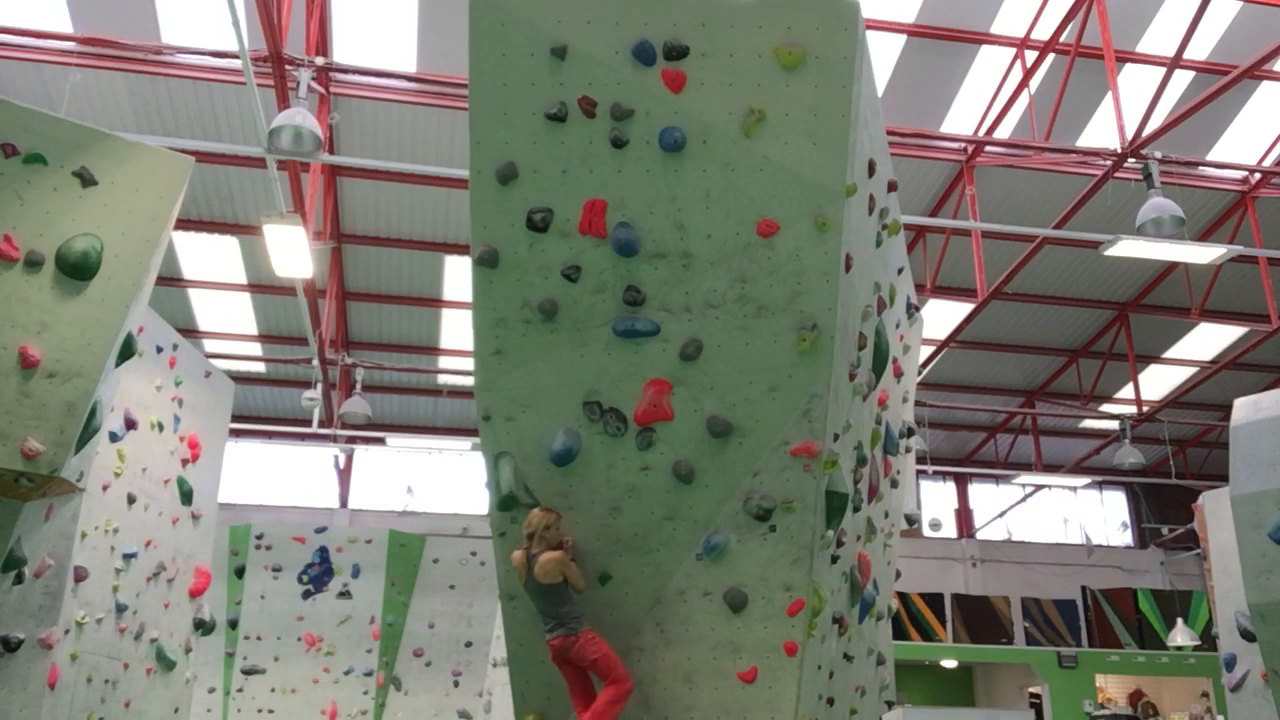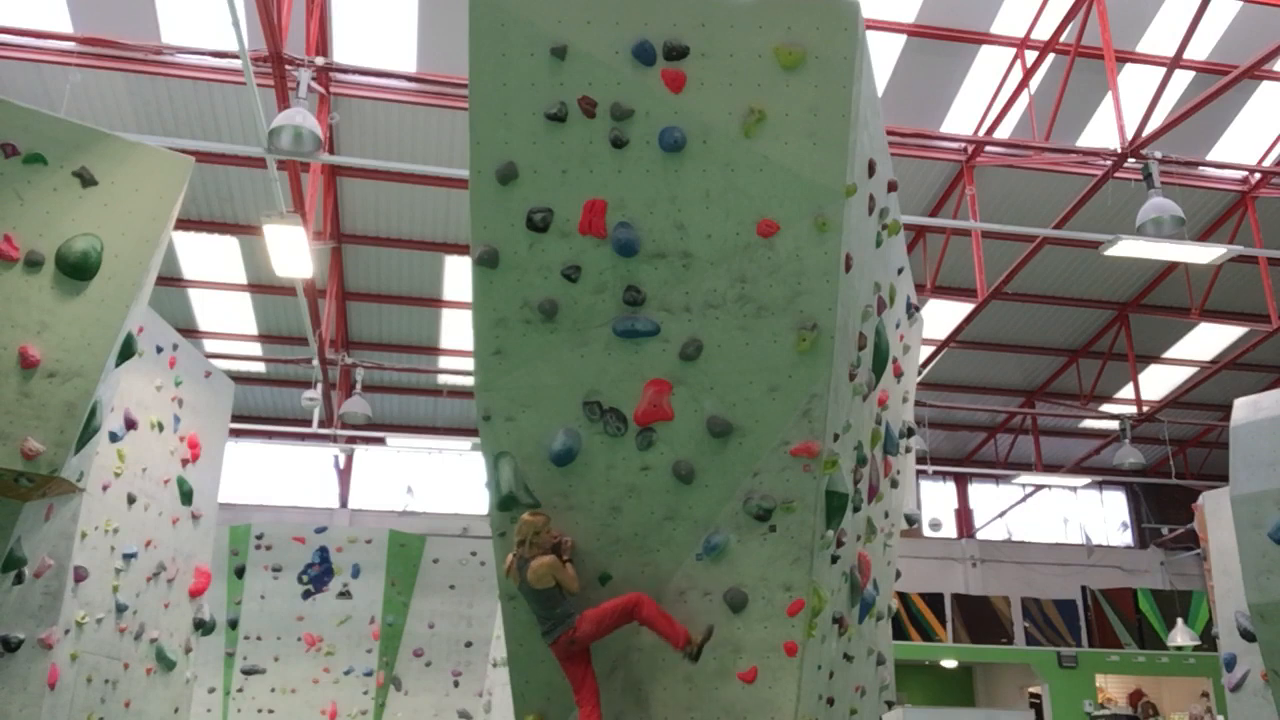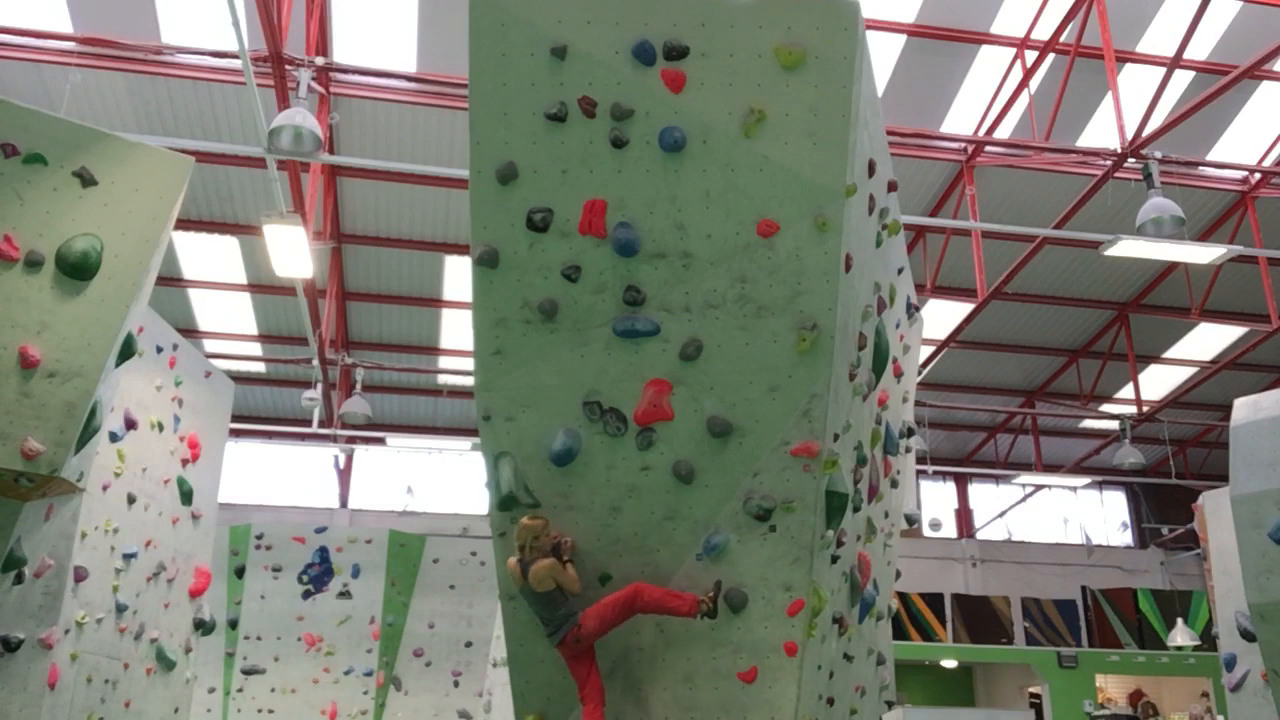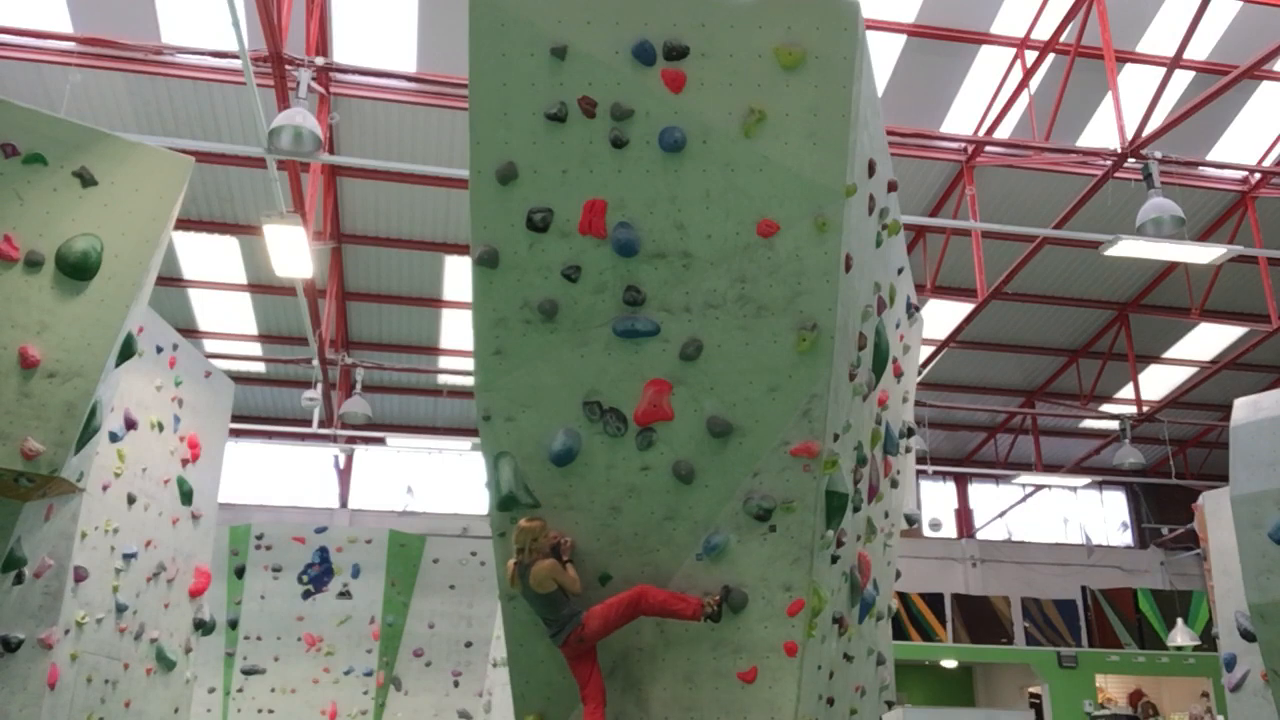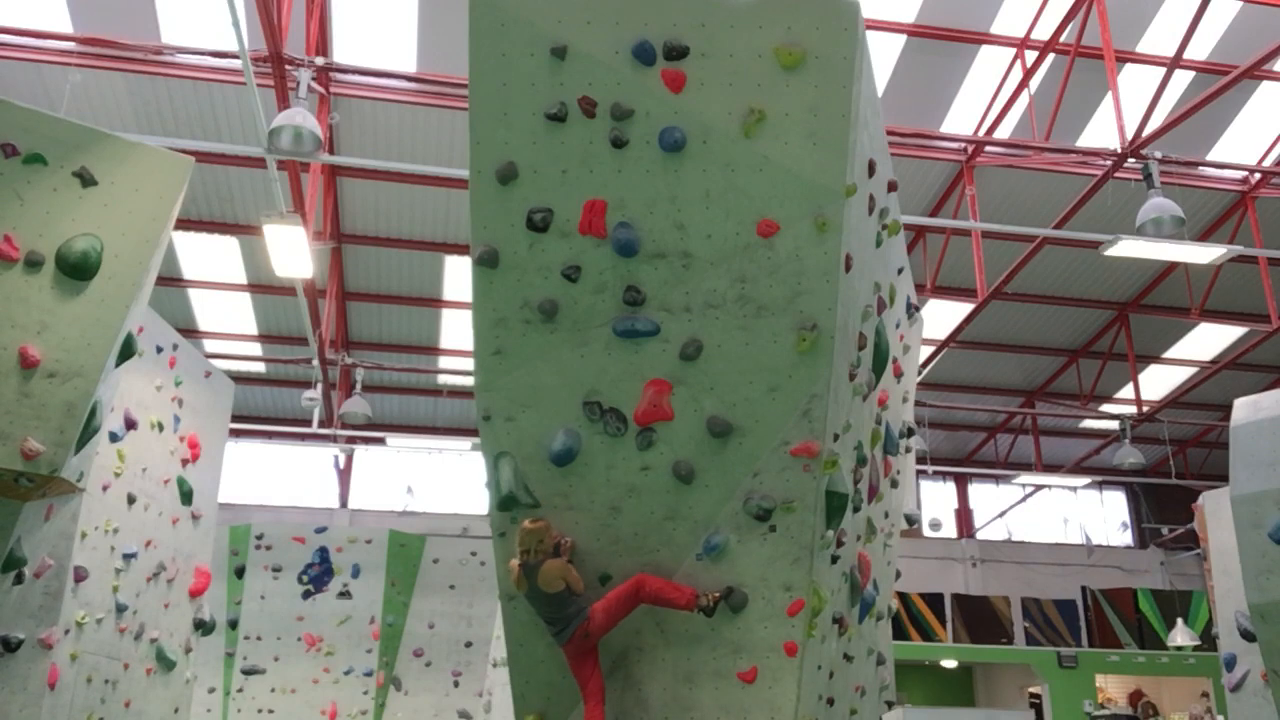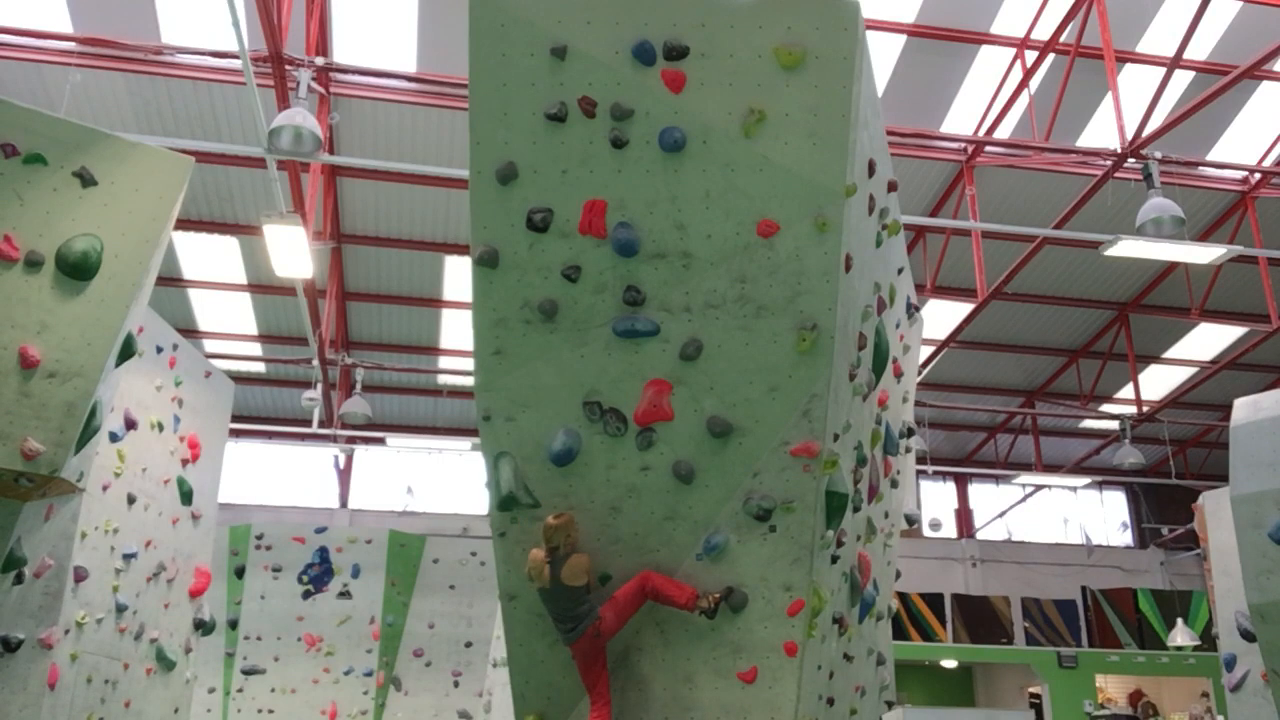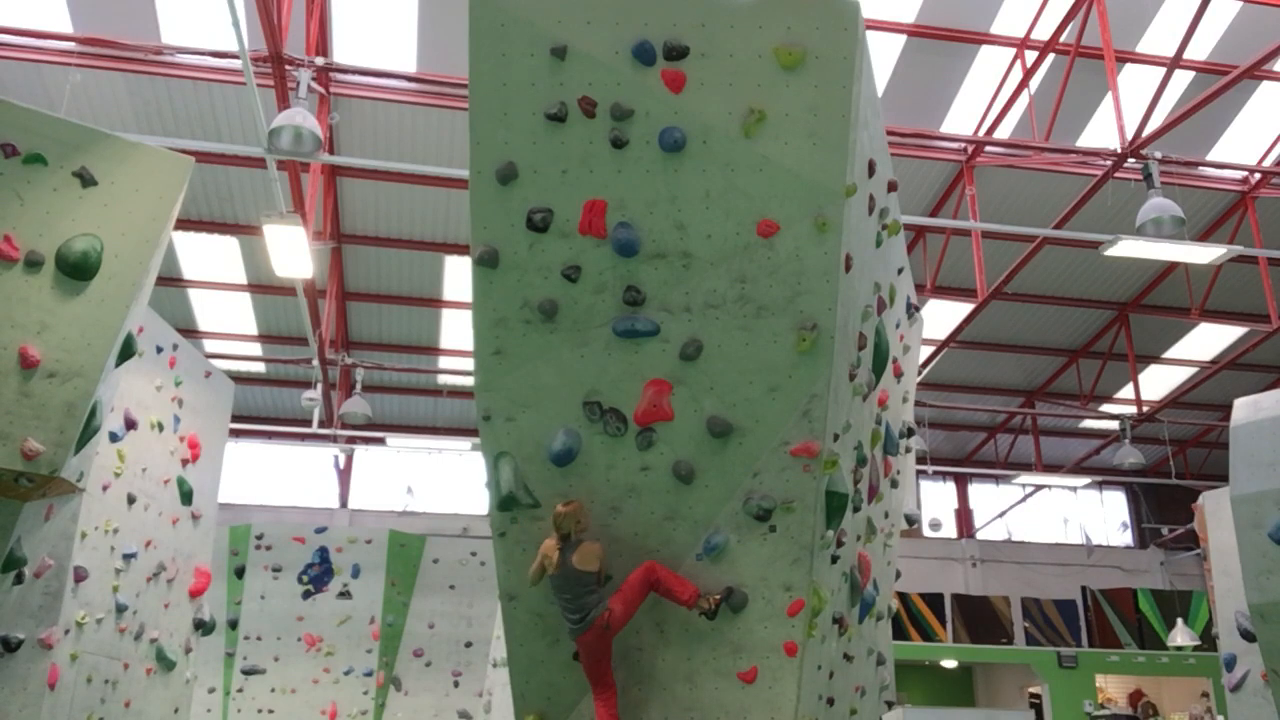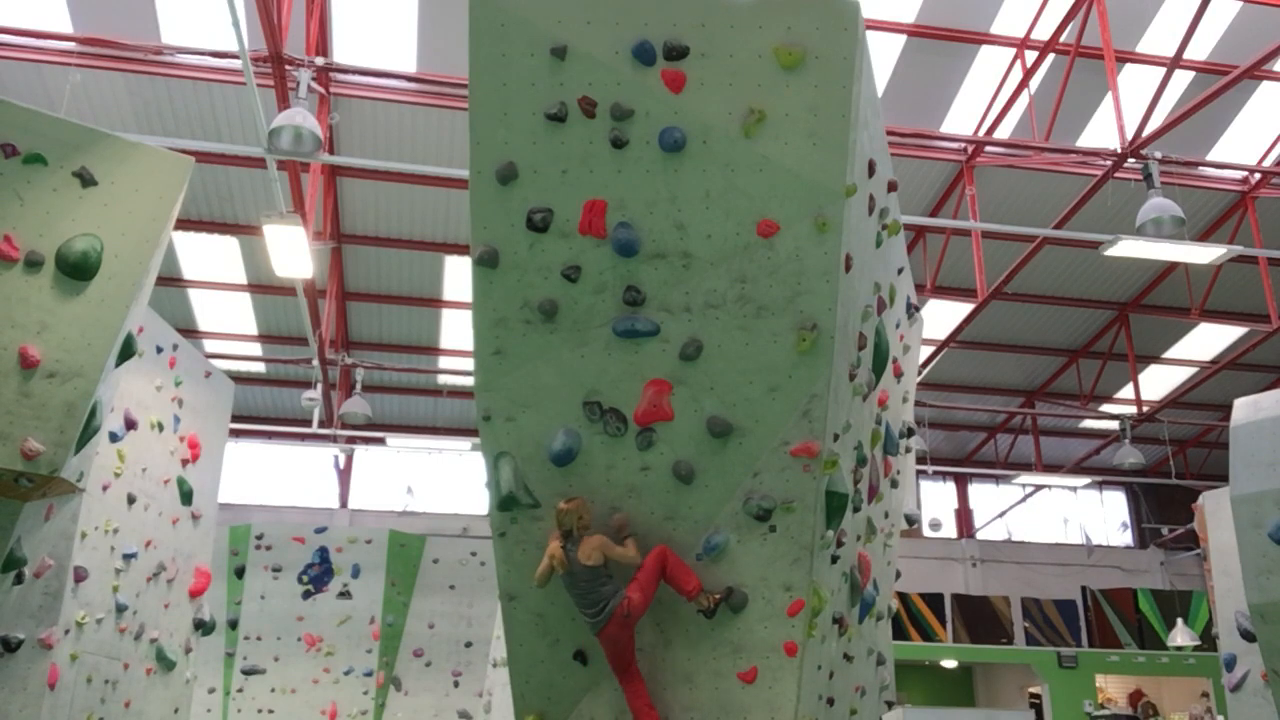
dt=0.3s
person 1, frame 1
left shoulder: (516, 559)
right shoulder: (555, 557)
right elbow: (579, 586)
right wrist: (569, 557)
left hip: (555, 641)
right hip: (576, 635)
left knee: (584, 703)
right knee: (620, 685)
person 1, frame 2
left shoulder: (512, 561)
right shoulder: (547, 562)
right elbow: (574, 588)
left wrist: (549, 548)
right wrist: (565, 556)
left hip: (557, 642)
right hip: (574, 630)
left knee: (587, 700)
right knee: (638, 602)
right ankle: (687, 646)
person 1, frame 3
left shoulder: (512, 565)
right shoulder: (547, 565)
right elbow: (575, 588)
left wrist: (551, 549)
right wrist: (566, 557)
left hip: (564, 642)
right hip: (578, 630)
left knee: (591, 699)
right knee: (637, 594)
right ankle: (700, 606)
person 1, frame 4
left shoulder: (512, 568)
right shoulder: (547, 566)
right elbow: (575, 588)
left wrist: (552, 549)
right wrist: (566, 558)
left hip: (566, 642)
right hip: (581, 629)
left knee: (592, 700)
right knee: (641, 596)
right ankle: (704, 608)
person 1, frame 5
left shoulder: (515, 567)
right shoulder: (555, 566)
right elbow: (579, 589)
right wrist: (567, 558)
left hip: (569, 642)
right hip: (588, 624)
left knee: (592, 700)
right knee: (641, 584)
right ankle: (700, 601)
person 1, frame 6
left shoulder: (535, 558)
right shoulder: (580, 561)
left elbow: (531, 578)
left hip: (578, 642)
right hip: (599, 625)
left knee: (599, 700)
right knee: (645, 581)
right ankle: (701, 603)
person 1, frame 7
left shoulder: (548, 548)
right shoulder: (593, 549)
left elbow: (532, 580)
left hip: (584, 637)
right hip: (607, 619)
left knee: (603, 692)
right knee: (650, 570)
right ankle: (701, 603)
person 1, frame 8
left shoulder: (555, 550)
right shoulder: (596, 542)
left elbow: (539, 582)
right elbow: (636, 559)
right wrist: (625, 533)
left hip: (604, 629)
right hip: (625, 607)
left knee: (630, 682)
right knee: (661, 554)
right ankle: (703, 600)
